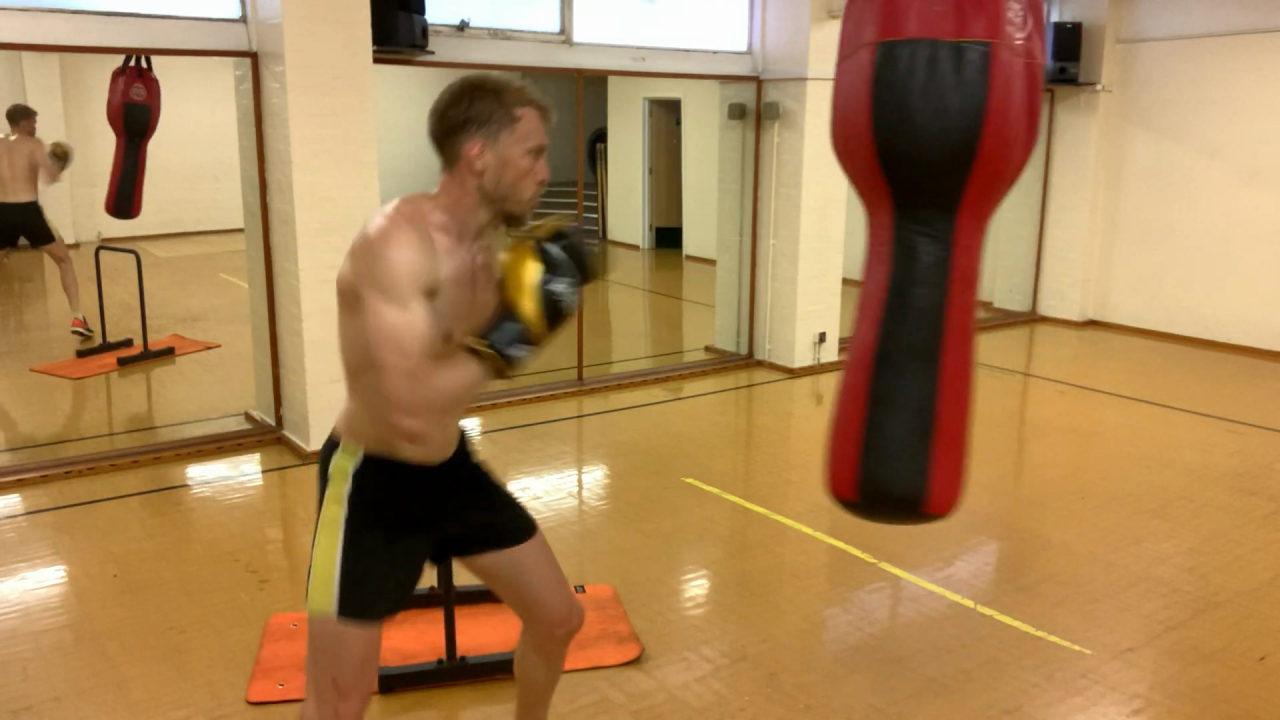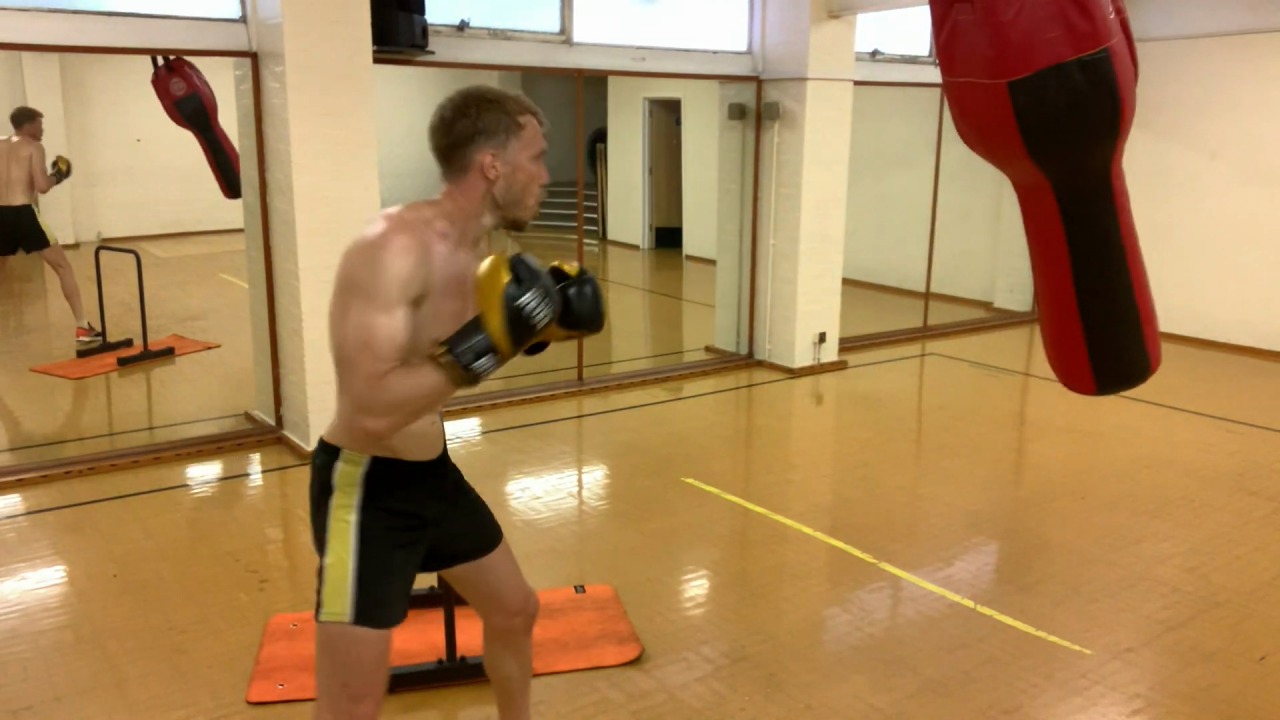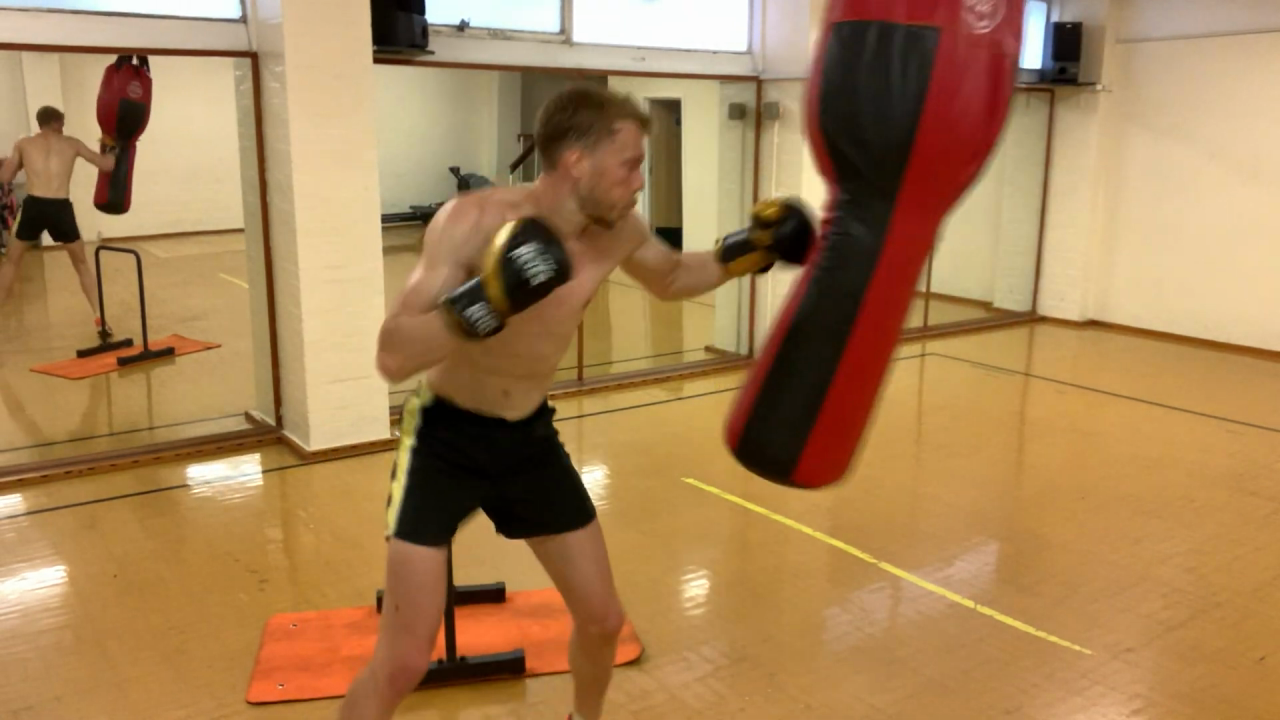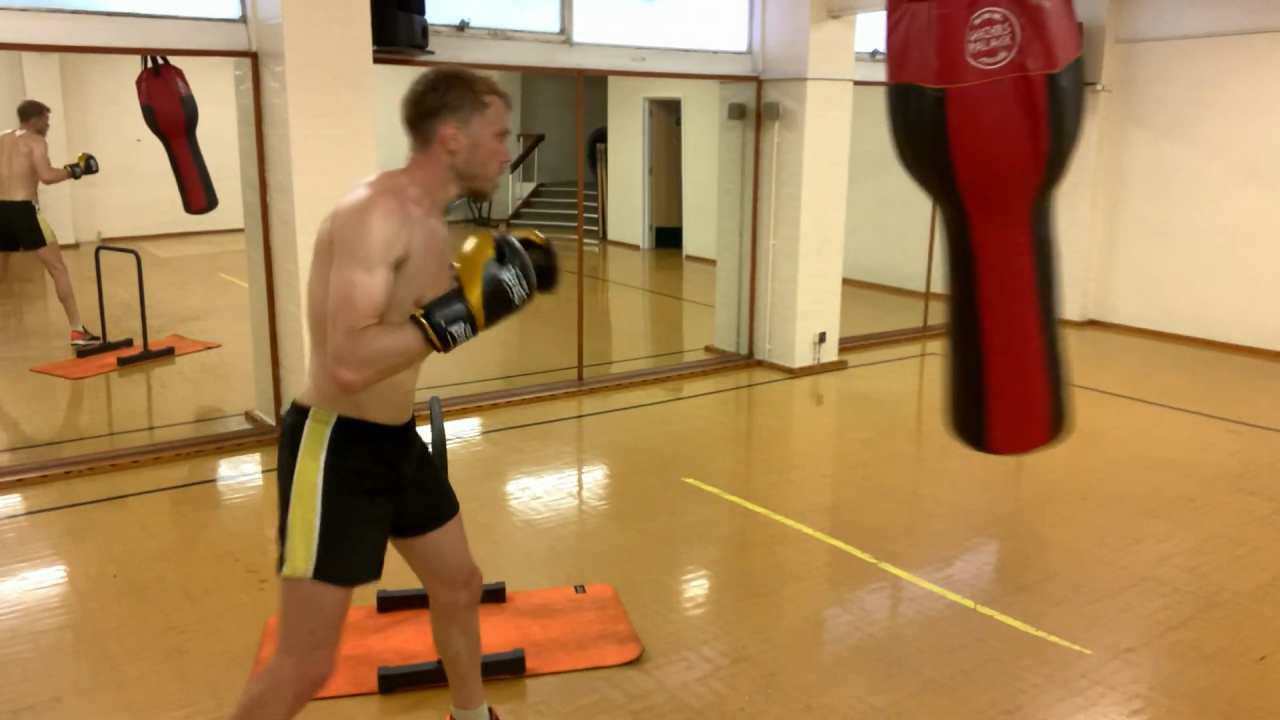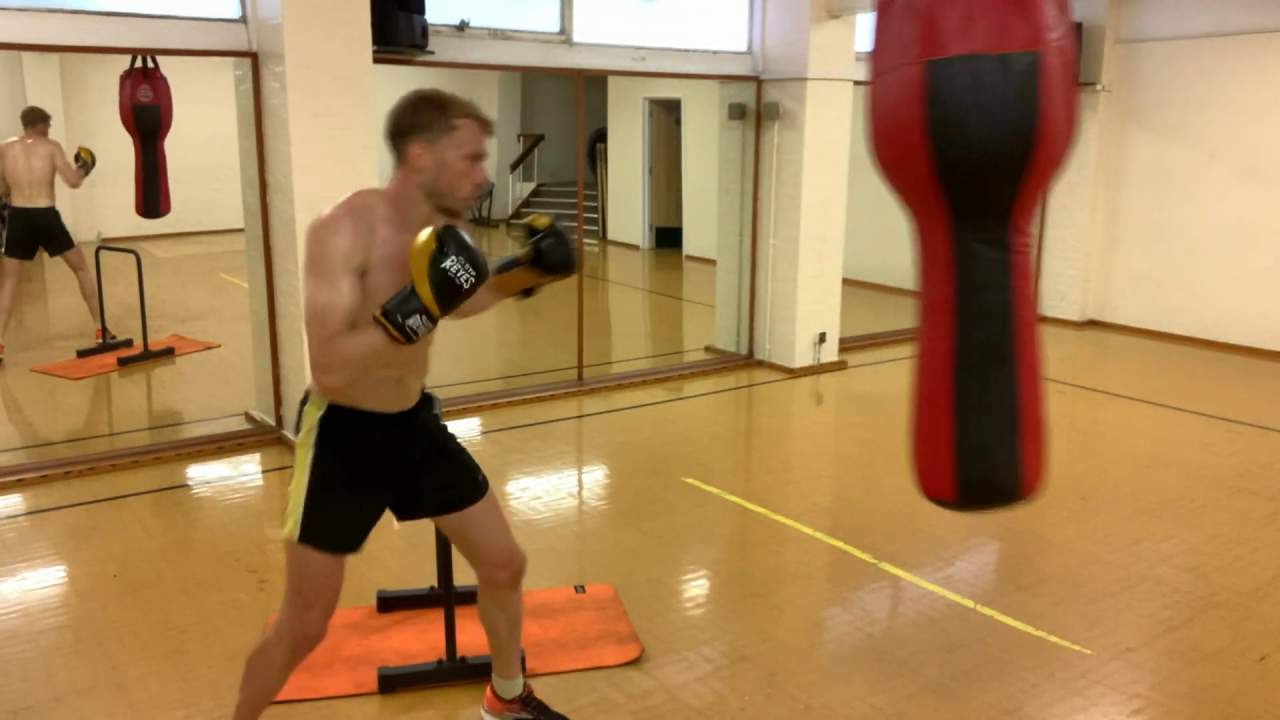
dt=1s
person 1, frame 1
left shoulder: (480, 230)
right shoulder: (397, 242)
right elbow: (413, 415)
left wrist: (519, 302)
right wrist: (519, 326)
left hip: (453, 471)
right hip: (372, 482)
left knee: (559, 618)
person 1, frame 2
left shoulder: (477, 243)
right shoulder: (392, 248)
right elbow: (370, 414)
left wrist: (541, 327)
right wrist: (482, 341)
left hip: (432, 470)
right hip: (365, 486)
left knee: (515, 609)
person 1, frame 3
left shoulder: (610, 227)
right shoulder: (470, 219)
left elbow: (672, 279)
right elbow: (392, 358)
left wrist: (752, 247)
right wrist: (489, 296)
left hip: (528, 437)
right hip: (445, 436)
left knee: (603, 618)
right knee: (402, 659)
person 1, frame 4
left shoulder: (430, 217)
right shoulder: (376, 212)
right elbow: (348, 363)
left wrist: (487, 284)
right wrist: (463, 310)
left hip: (397, 440)
right hip: (335, 448)
left knee: (459, 585)
person 1, frame 5
left shoulder: (437, 222)
right shoulder: (342, 229)
left elbow: (462, 304)
right elbow: (333, 372)
left wrist: (530, 266)
right wrist: (418, 304)
left hip: (414, 424)
right hip: (341, 434)
left knee: (505, 563)
right knee: (303, 630)
person 2, frame 1
right shoulder: (32, 144)
right elbow: (51, 176)
right wrist: (59, 160)
right hip: (28, 211)
right knee: (64, 261)
right ankle: (78, 319)
person 2, frame 2
right shoulder: (33, 147)
right elbow: (42, 187)
right wrist: (58, 175)
right hip: (23, 214)
right knee: (64, 268)
right ankle: (83, 328)
person 2, frame 3
left shoulder: (23, 144)
right shoulder: (71, 144)
right elbow: (108, 165)
right wrist: (112, 151)
left hip: (33, 206)
right hip: (61, 208)
right knee: (82, 263)
right ankle: (99, 319)
person 2, frame 4
right shoulder: (35, 141)
right elbow: (47, 176)
right wrist: (76, 169)
right hip: (23, 210)
right knee: (58, 269)
right ankle: (77, 331)
person 2, frame 5
right shoulder: (51, 147)
right elbow: (73, 181)
right wrist: (85, 165)
right hip: (46, 216)
right knee: (81, 269)
right ankle: (100, 329)
